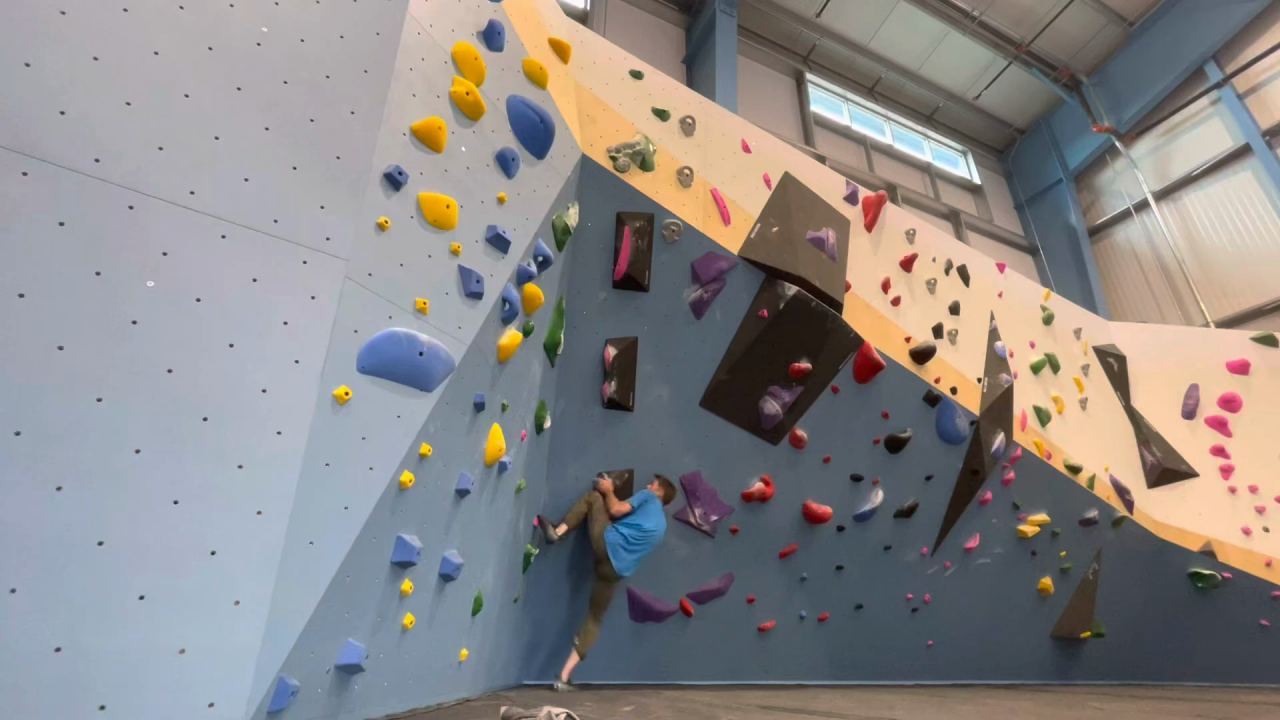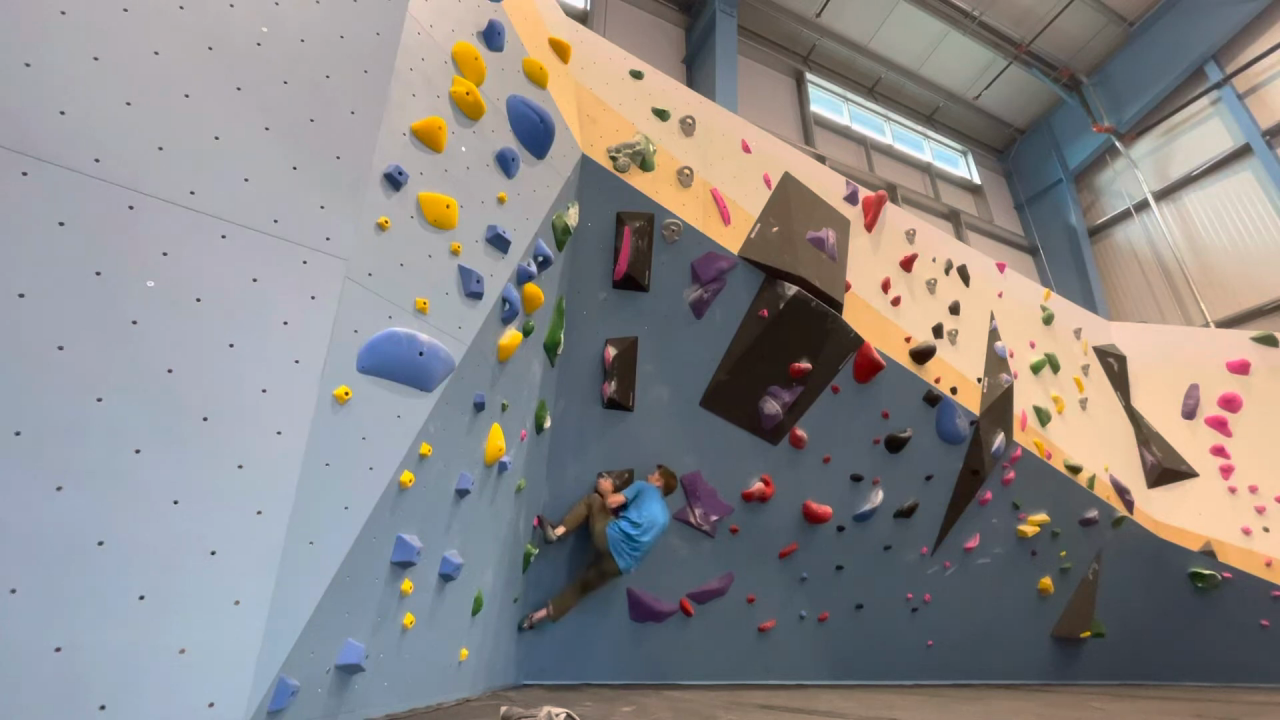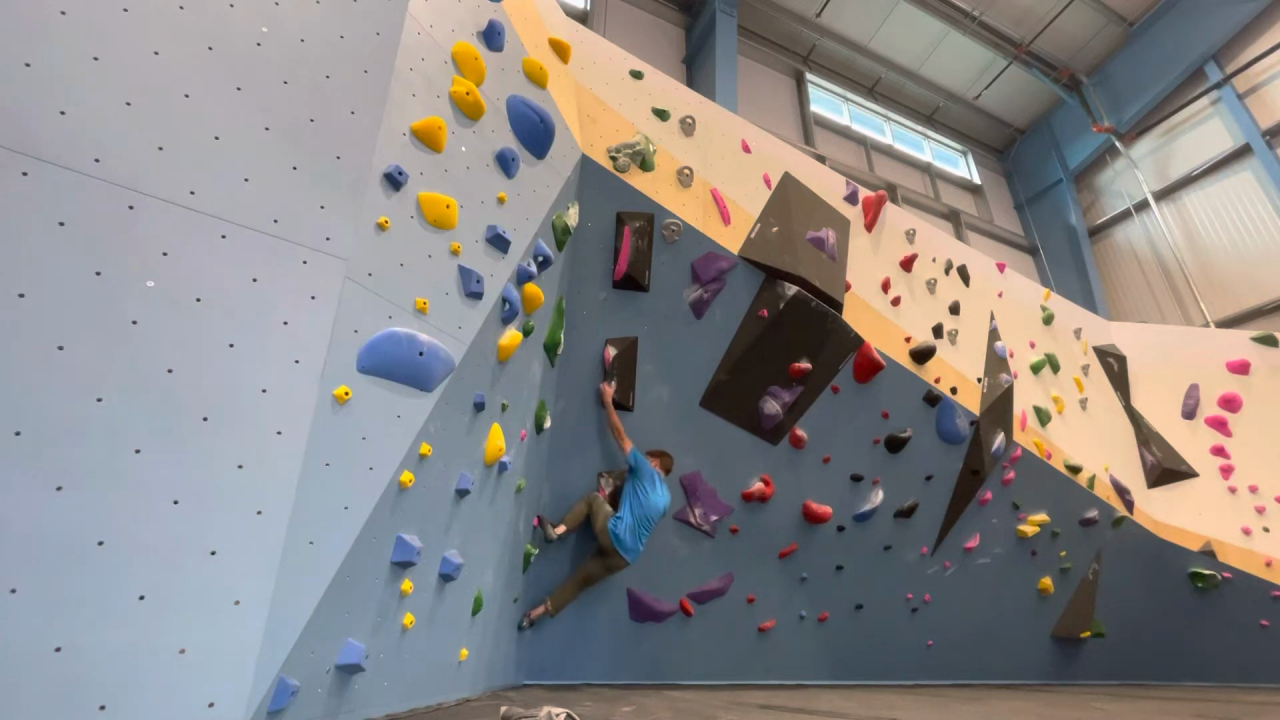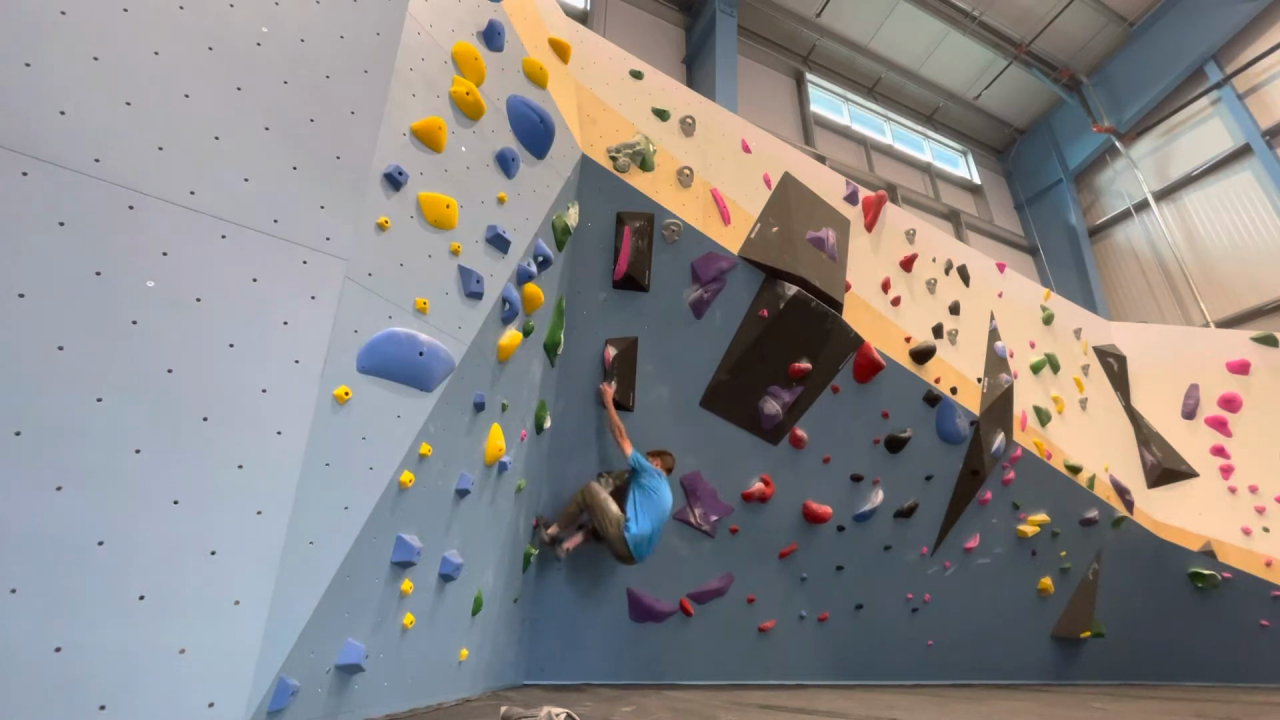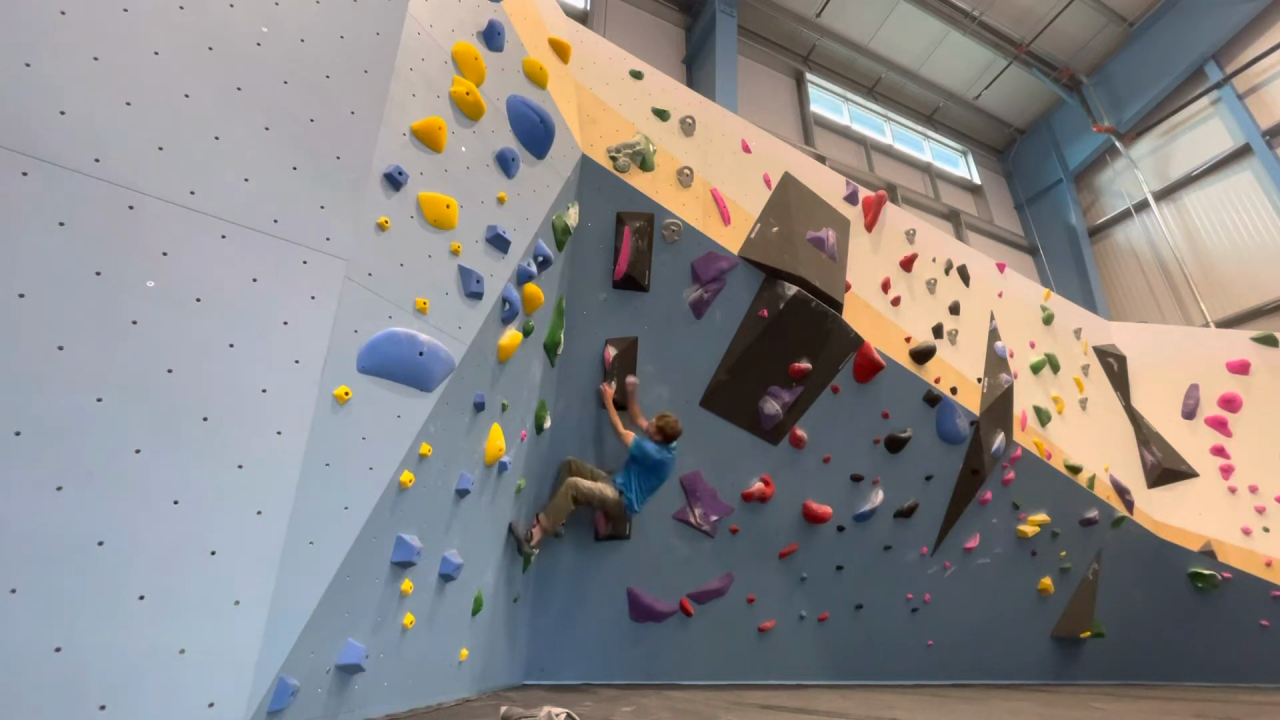
dt=1s
person 1, frame 1
left shoulder: (648, 496)
right shoulder: (660, 525)
left elbow: (615, 509)
left wrist: (607, 491)
left hip: (607, 542)
right hip: (616, 568)
left knee: (593, 496)
right knee: (594, 617)
left ankle: (557, 531)
right ankle: (565, 676)
person 1, frame 2
left shoulder: (645, 487)
right shoulder: (664, 516)
left elbow: (611, 502)
left wrist: (606, 491)
left hip: (611, 538)
left knee: (593, 499)
right knee: (582, 585)
left ankle: (557, 531)
right ankle: (539, 616)
person 1, frame 3
left shoulder: (645, 470)
right shoulder: (665, 497)
left elbow: (620, 435)
left wrist: (608, 400)
right wrist: (616, 497)
left hip: (614, 536)
right hip: (627, 555)
left knee: (594, 498)
right knee: (581, 579)
left ankle: (558, 530)
right ankle: (541, 610)
person 1, frame 4
left shoulder: (648, 472)
right shoulder: (665, 493)
left elbow: (621, 437)
left wrist: (608, 401)
left hip: (624, 543)
right hip: (634, 553)
left knee: (592, 489)
right knee: (599, 519)
left ankle: (552, 531)
right ankle: (569, 544)
person 1, frame 5
left shoulder: (654, 452)
right shoulder: (665, 448)
left elbow: (621, 432)
right elbow: (637, 419)
left wrist: (608, 400)
right wrist: (631, 393)
left hip: (621, 500)
right hip: (616, 486)
left knee: (573, 485)
right knee: (570, 464)
left ankle: (533, 539)
right ankle: (557, 521)
